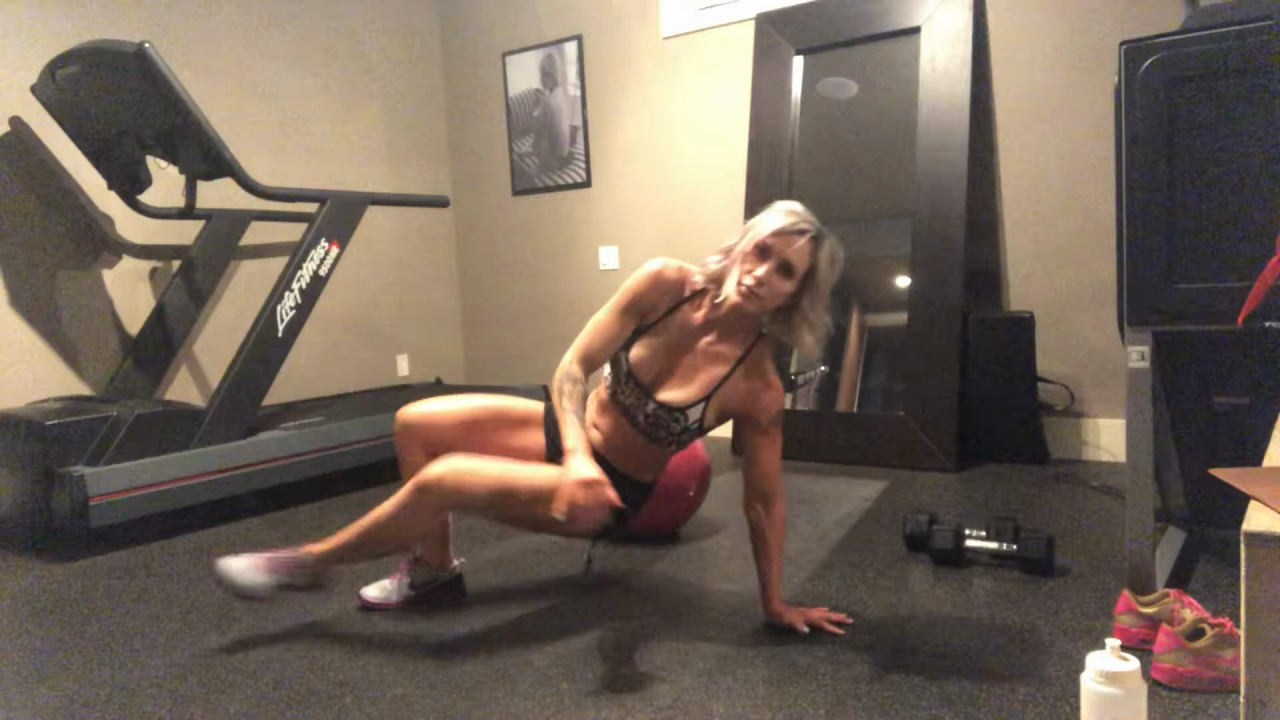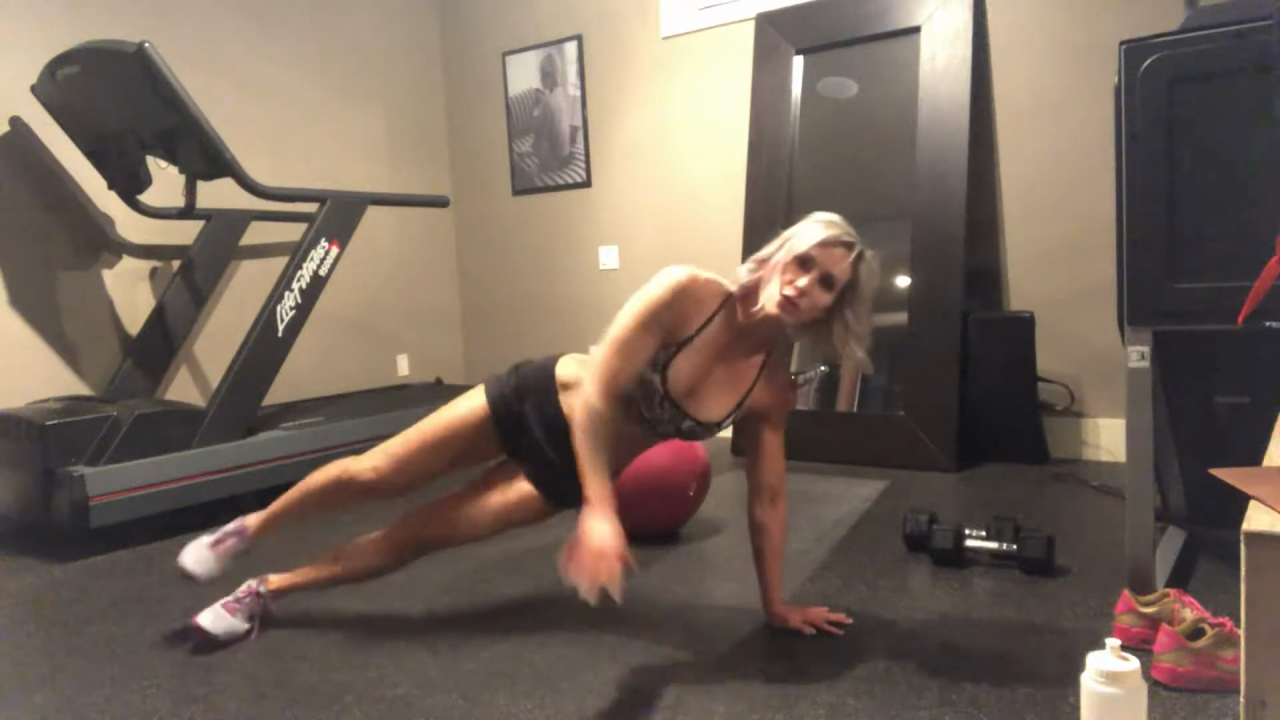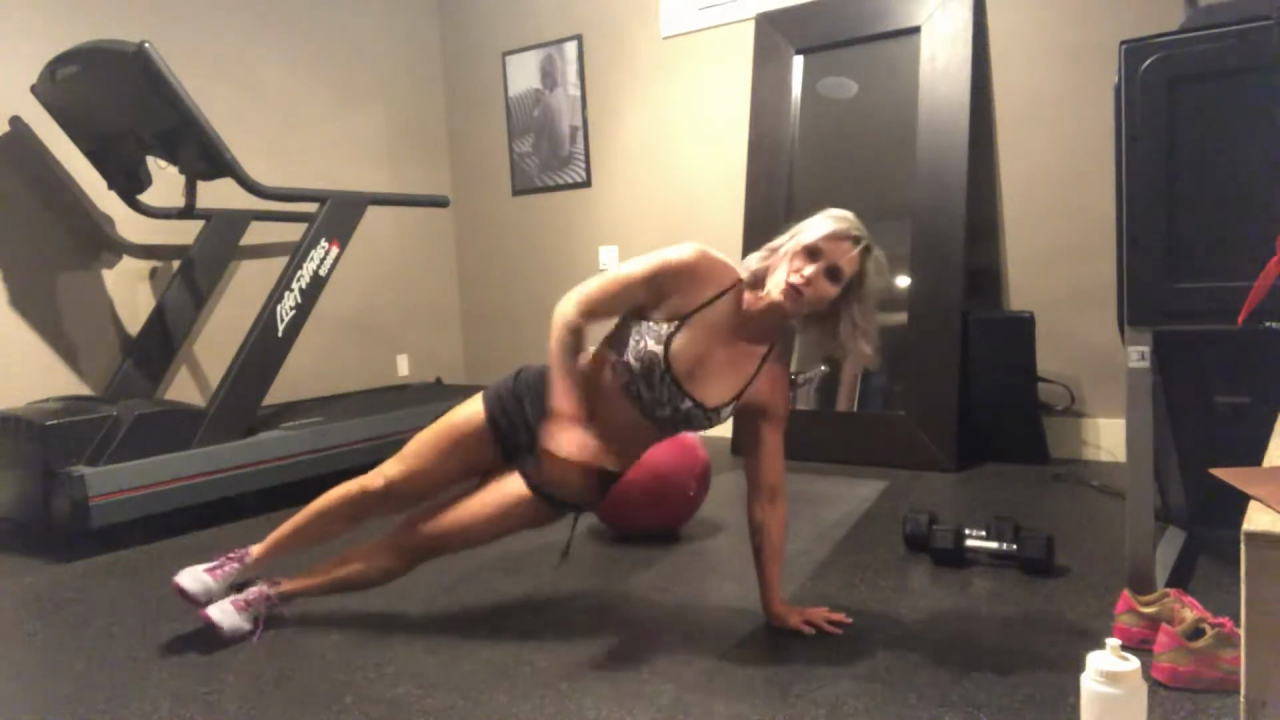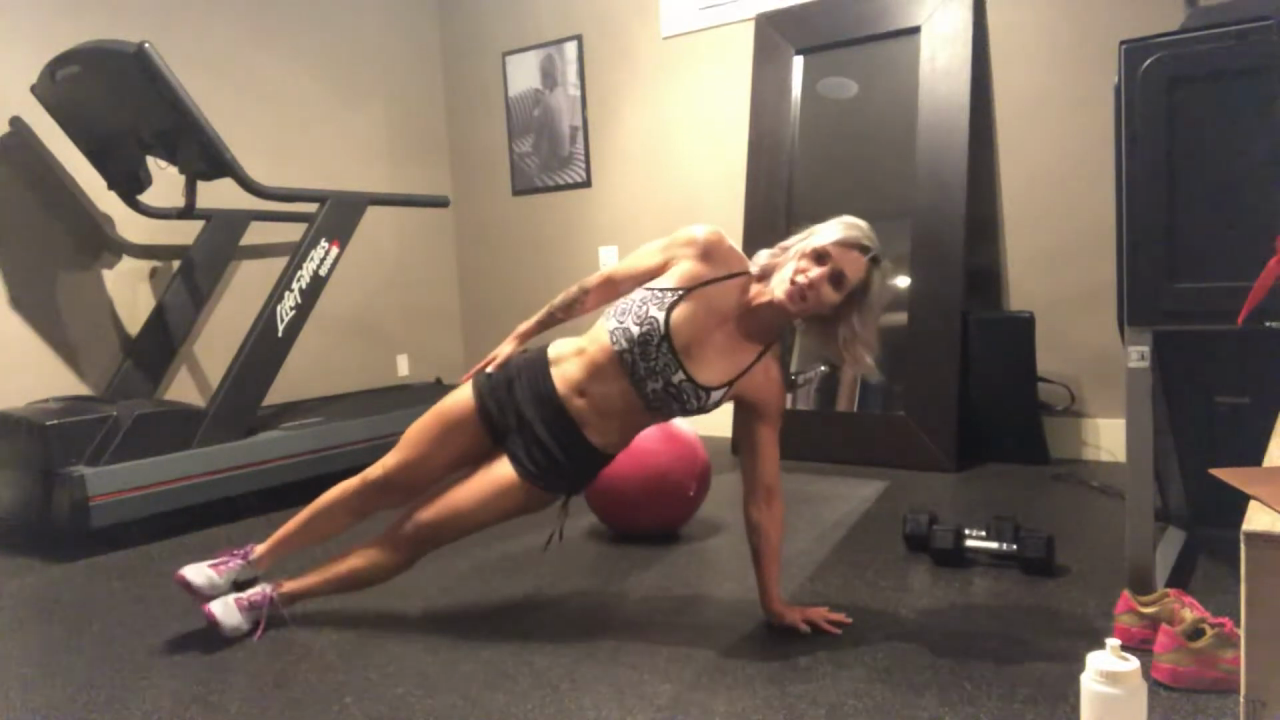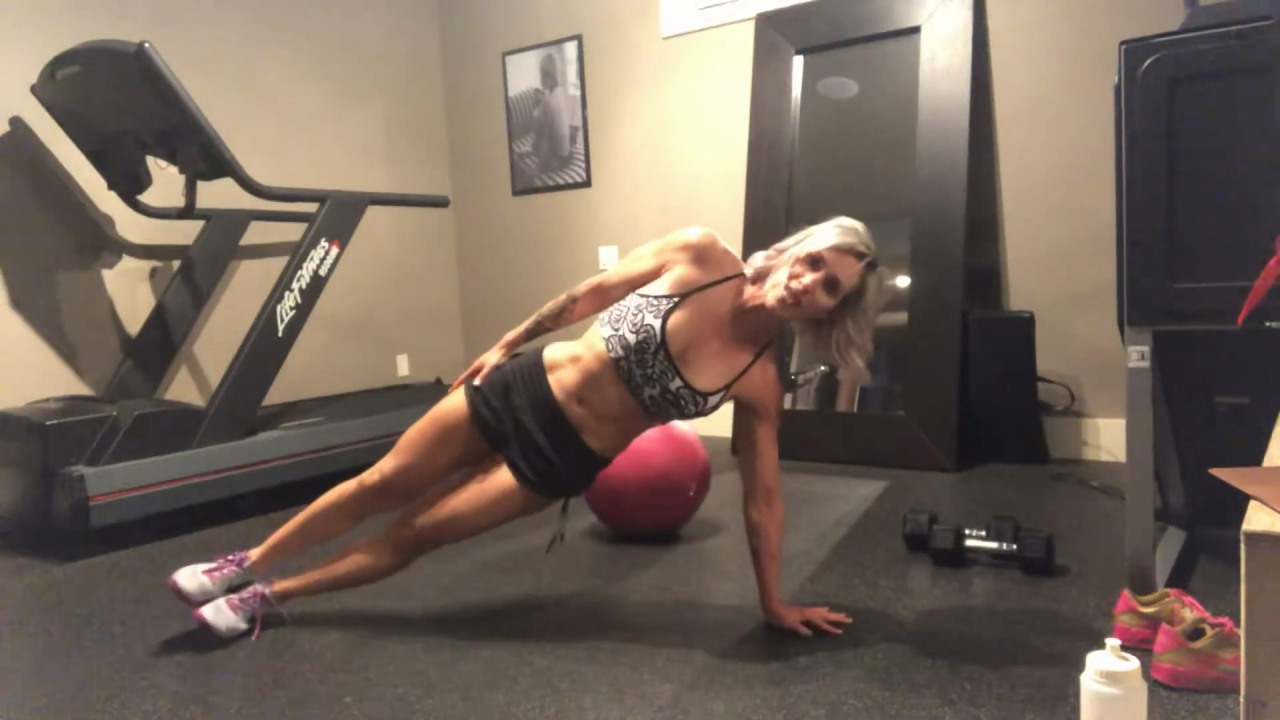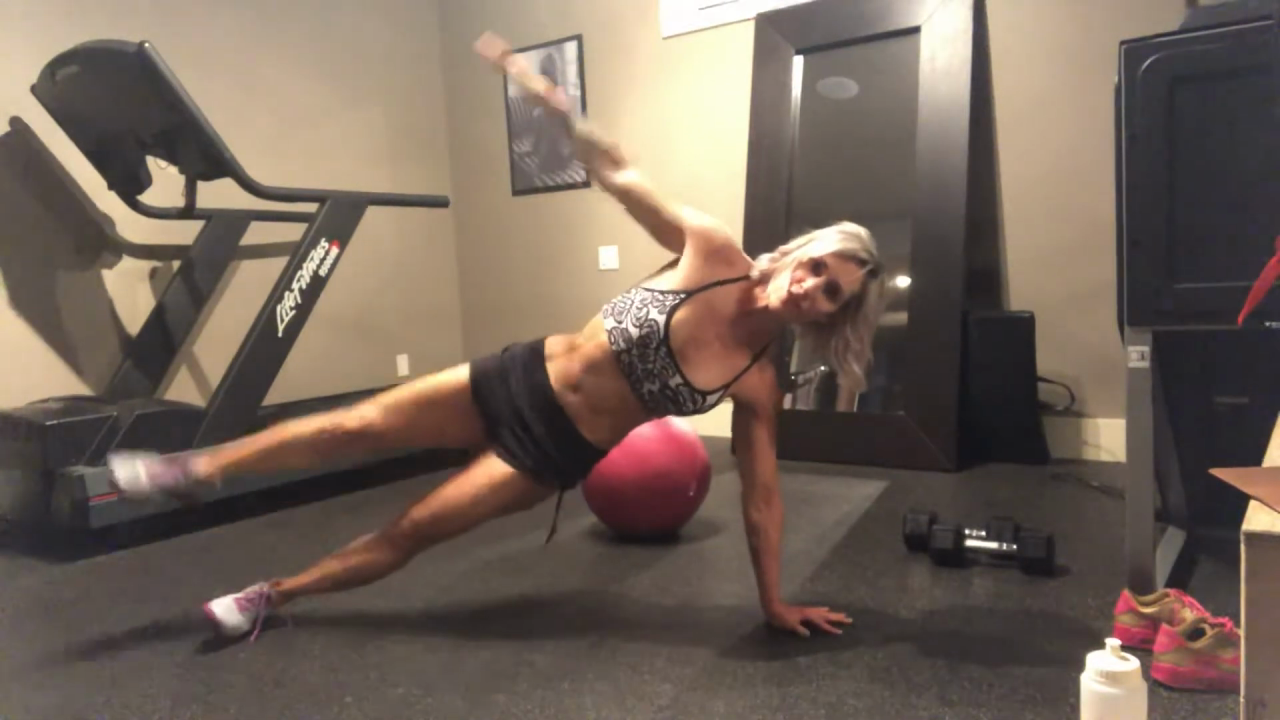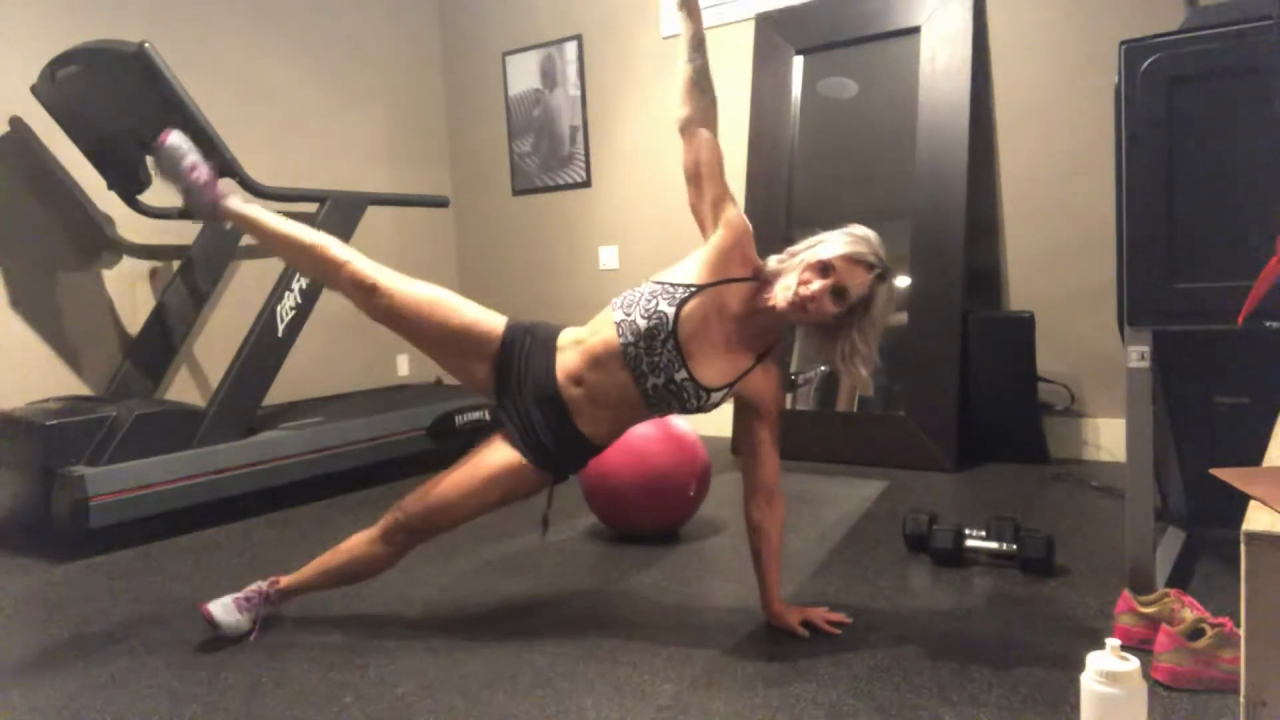
dt=0.7s
person 1, frame 1
left shoulder: (759, 385)
right shoulder: (664, 282)
left elbow: (763, 501)
right elbow: (574, 366)
left wrist: (776, 603)
right wrist: (578, 454)
left hip: (617, 488)
right hip: (573, 430)
left knee: (438, 482)
right knee: (416, 422)
left ankle: (309, 561)
right ankle: (434, 567)
person 1, frame 2
left shoulder: (771, 388)
right shoulder: (688, 293)
left elbow: (766, 497)
right elbow: (599, 390)
left wrist: (776, 605)
right wrist: (600, 513)
left hip: (569, 474)
right hip: (538, 400)
left knee: (415, 533)
right knee: (374, 475)
left ankle: (268, 589)
right ankle: (252, 528)
person 1, frame 3
left shoulder: (769, 385)
right shoulder: (698, 270)
left elbow: (767, 497)
right elbow: (573, 312)
left wrist: (775, 603)
right wrist: (563, 419)
left hip: (575, 471)
right hip: (538, 409)
left knee: (418, 541)
right knee: (384, 489)
left ankle: (270, 596)
right ankle: (249, 560)
person 1, frame 4
left shoulder: (763, 381)
right shoulder: (706, 252)
left elbow: (763, 493)
right elbow: (601, 285)
left wrist: (774, 600)
right wrist: (520, 335)
left hip: (564, 454)
right hip: (525, 384)
left knee: (414, 533)
right knee: (384, 483)
left ankle: (272, 597)
right ankle: (252, 560)
person 1, frame 5
left shoulder: (759, 384)
right shoulder: (700, 253)
left elbow: (763, 495)
right elbow: (592, 292)
left wrist: (775, 603)
right wrist: (508, 342)
left hip: (563, 460)
right hip: (523, 388)
left knee: (413, 536)
right knee: (382, 485)
left ankle: (268, 595)
right ankle: (247, 564)
person 1, frame 6
left shoulder: (756, 385)
right shoulder: (712, 251)
left elbow: (759, 497)
right elbow: (613, 170)
left wrist: (777, 603)
right wrist: (538, 91)
left hip: (556, 449)
right hip: (521, 378)
left knee: (408, 533)
right knee: (356, 427)
left ankle: (272, 596)
right ankle: (193, 469)
person 1, frame 7
left shoulder: (762, 381)
right shoulder: (732, 246)
left elbow: (763, 494)
right elbow: (696, 128)
left wrist: (777, 604)
left hip: (559, 438)
right hip: (529, 357)
left knee: (413, 520)
right knee: (366, 282)
left ankle: (274, 589)
right ankle: (222, 202)
